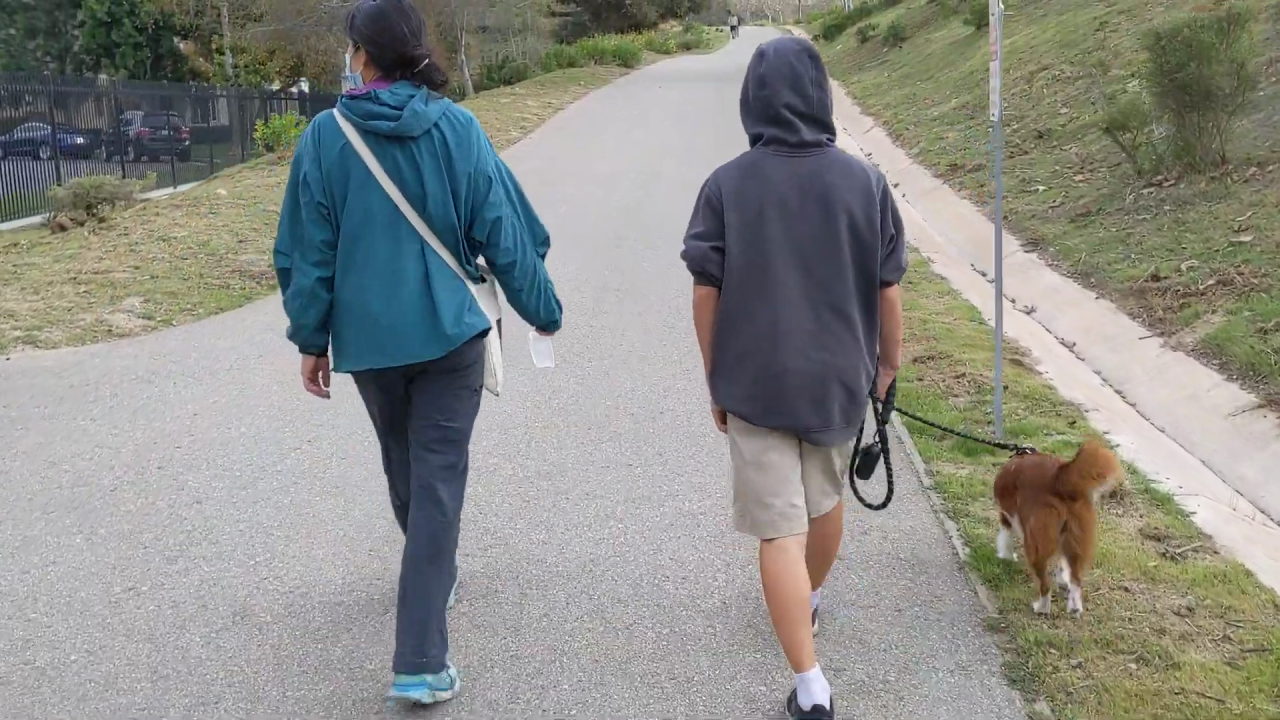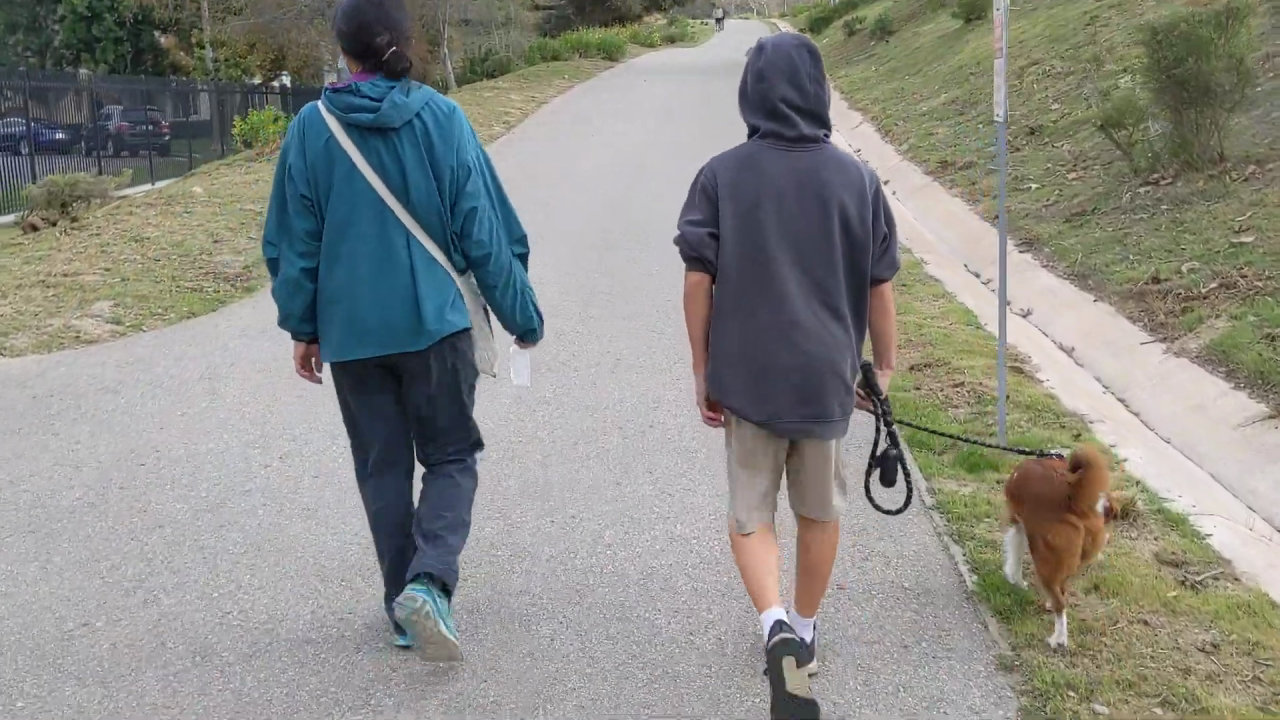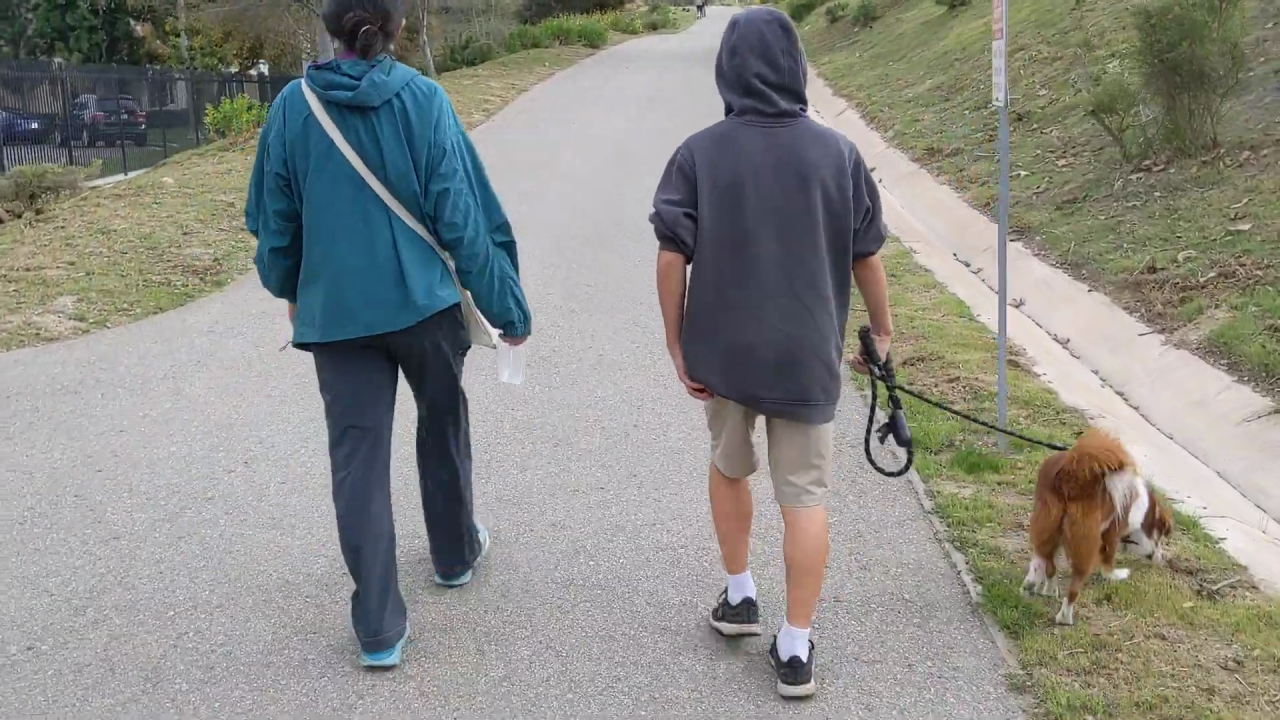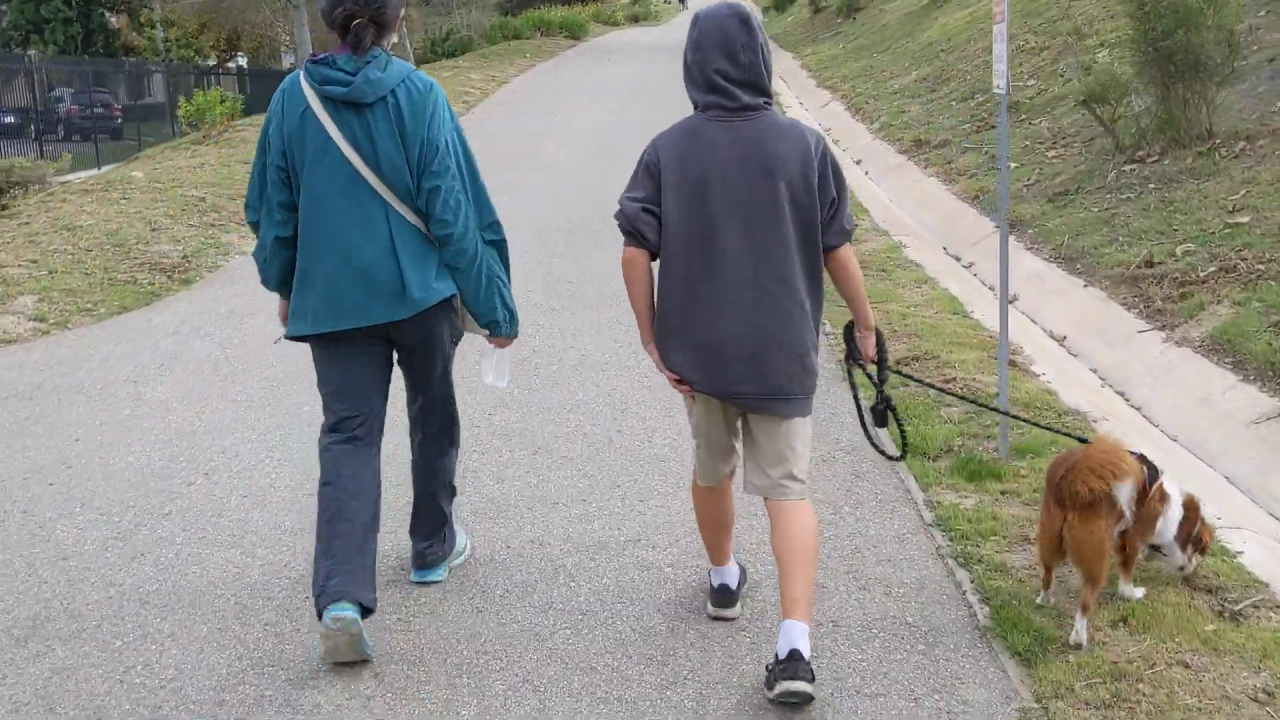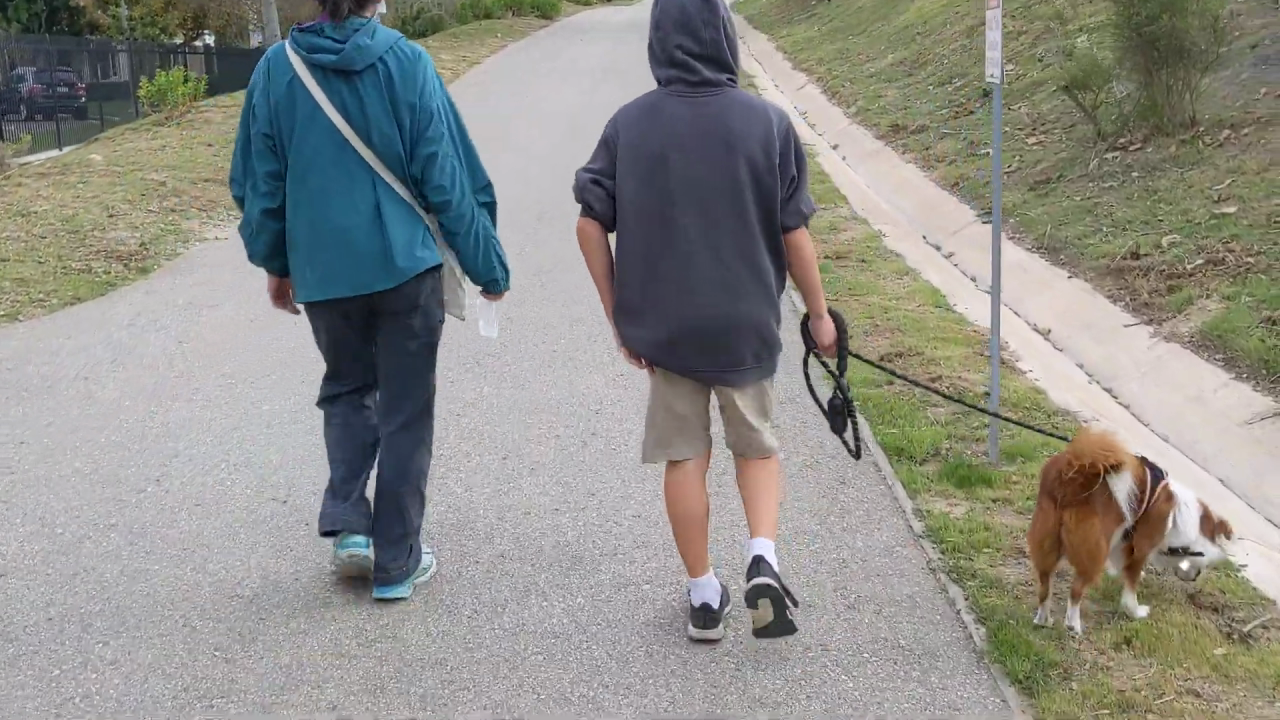
dt=0.2s
person 1, frame 1
left shoulder: (726, 185)
right shoulder: (865, 182)
left elbow: (706, 294)
right elbow: (887, 290)
left wrist: (715, 381)
right wrist: (887, 365)
left hip: (756, 386)
right hip: (837, 380)
left knee: (778, 527)
right knee: (825, 498)
right ankle: (810, 604)
person 1, frame 2
left shoulder: (720, 175)
right shoulder: (857, 179)
left elbow: (697, 281)
right elbow: (878, 287)
left wrist: (701, 371)
right wrist: (884, 365)
left hip: (746, 376)
right hip: (825, 376)
left knee: (751, 516)
right knee: (819, 509)
left ankle: (778, 624)
right ankle: (805, 629)
person 1, frame 3
left shoulder: (698, 153)
right shoulder: (837, 152)
left elbow: (671, 258)
right elbow: (867, 256)
left wrist: (677, 346)
right wrist: (881, 329)
left hip: (725, 352)
right hip: (809, 354)
left knee: (729, 464)
right knee: (805, 493)
left ankle: (739, 595)
right ankle: (795, 646)
person 1, frame 4
left shoulder: (667, 150)
right shoulder: (805, 144)
left elbow: (635, 254)
right elbow: (837, 249)
left wrist: (654, 342)
right wrist: (864, 323)
left hip: (700, 349)
right hip: (785, 351)
left knee: (713, 469)
right knee: (787, 487)
left ankle: (723, 580)
right ankle: (793, 639)
person 1, frame 5
left shoulder: (629, 125)
right shoulder: (767, 122)
left elbow: (590, 225)
right elbow: (794, 232)
left wrist: (617, 315)
right wrist: (819, 313)
left hip: (663, 324)
right hip: (748, 322)
left knee: (684, 456)
right knee: (757, 446)
left ankle: (705, 595)
right ankle: (765, 563)
person 2, frame 1
left shoulder: (324, 137)
right shoulder: (458, 128)
left elbow: (306, 253)
right elbow: (509, 237)
left wrist: (310, 339)
right wrist: (543, 307)
left hip: (367, 337)
right hip: (448, 331)
left knee: (403, 460)
right knee: (437, 481)
left ankle: (428, 596)
right ankle: (418, 658)
person 2, frame 2
left shoulder: (311, 129)
right shoulder: (442, 119)
left elbow: (291, 246)
right elbow: (487, 232)
left wrist: (302, 329)
right wrist: (523, 315)
left hip: (351, 331)
right hip: (436, 322)
left knee: (381, 467)
right knee: (451, 458)
left ankle: (406, 594)
right ankle: (427, 587)
person 2, frame 3
left shoulder: (293, 107)
right shoulder: (424, 100)
left elbow: (272, 219)
right elbow: (465, 215)
left wrist: (289, 288)
right wrist: (508, 306)
left hip: (337, 312)
right hip: (424, 300)
left knee: (359, 460)
right knee: (444, 427)
left ankle: (379, 629)
right ankle: (455, 554)
person 2, frame 4
left shoulder: (293, 98)
right shoulder: (420, 95)
left elbow: (271, 211)
right elbow: (458, 213)
left wrist: (284, 285)
right wrist: (495, 307)
left hip: (333, 300)
right hip: (421, 293)
left knee: (347, 441)
right knee: (433, 422)
left ankle: (341, 594)
right ankle: (431, 548)
person 2, frame 5
left shoulder: (276, 68)
right shoulder: (408, 63)
left elbow: (256, 183)
right elbow: (451, 180)
left wrist: (273, 261)
right wrist: (489, 265)
left hip: (322, 269)
right hip: (406, 263)
left knee: (346, 394)
right knee: (405, 409)
left ankle: (348, 527)
right ankle: (396, 562)
